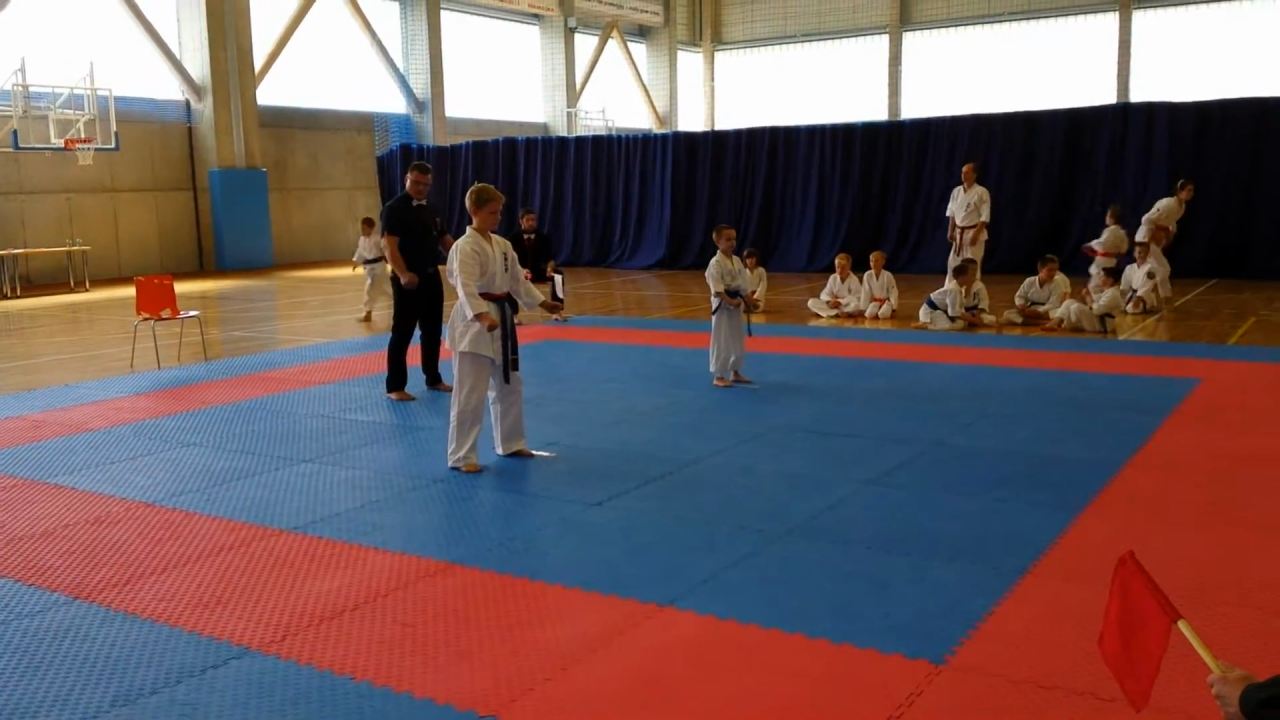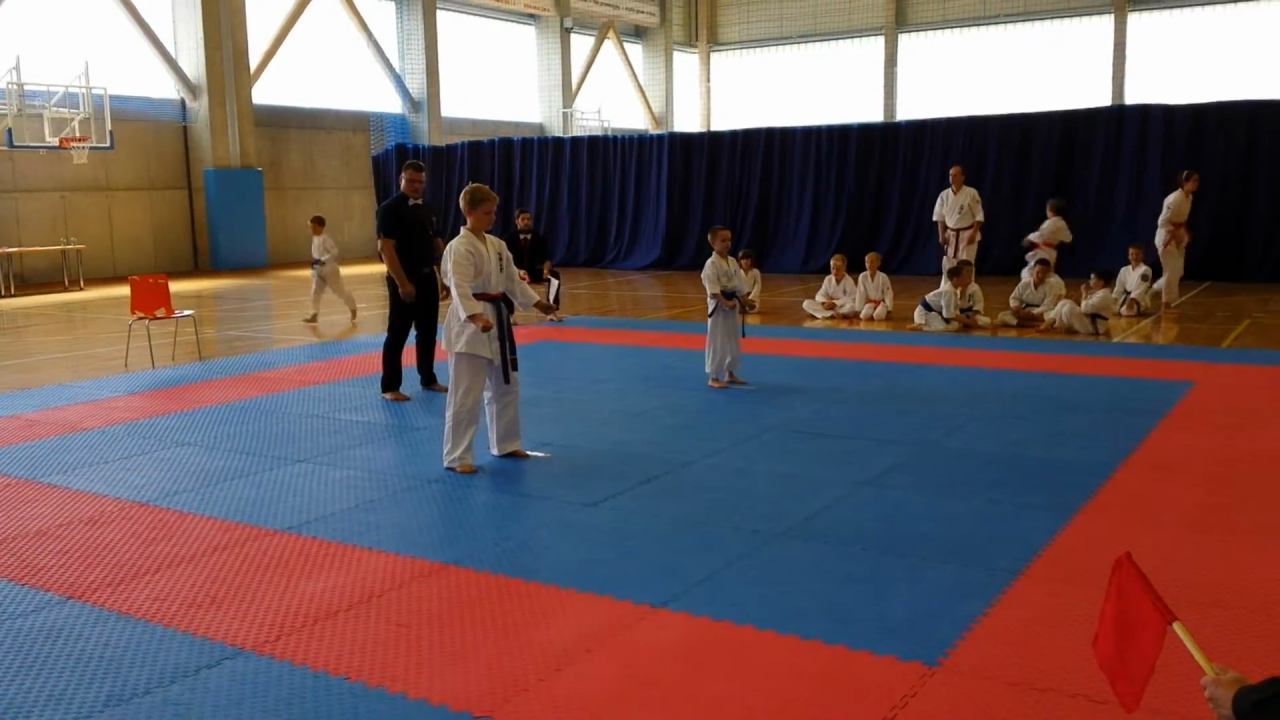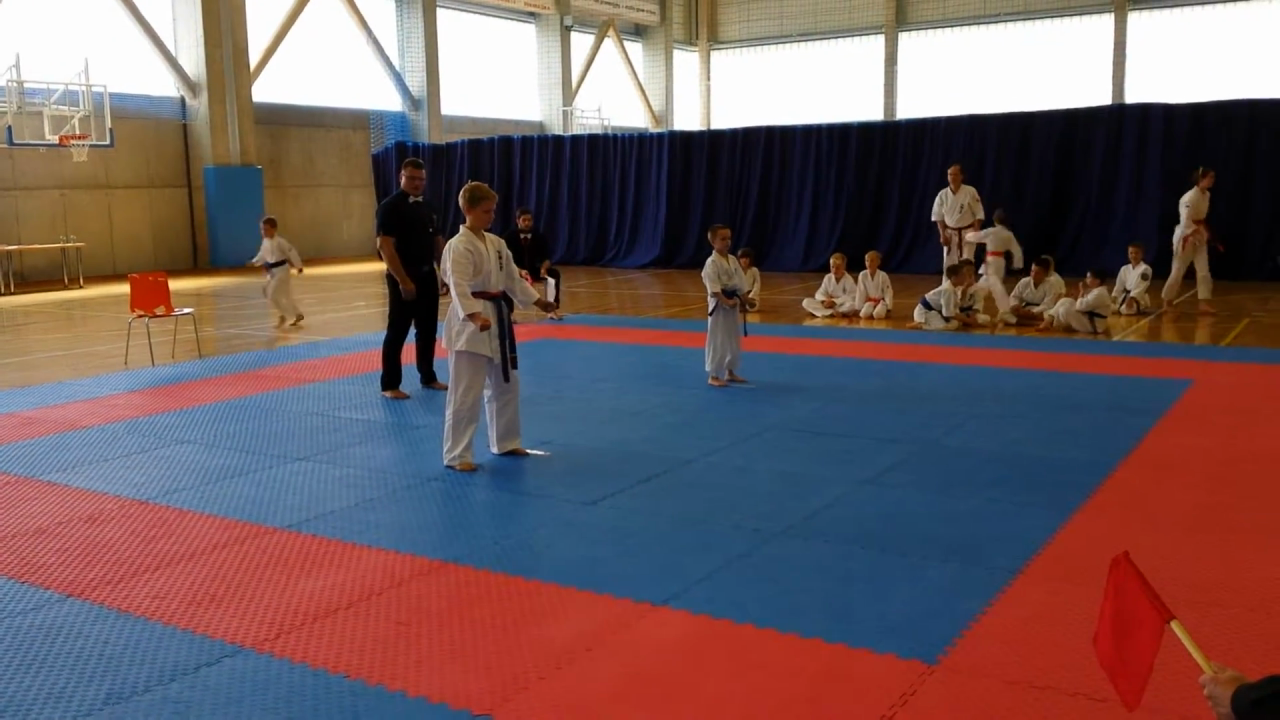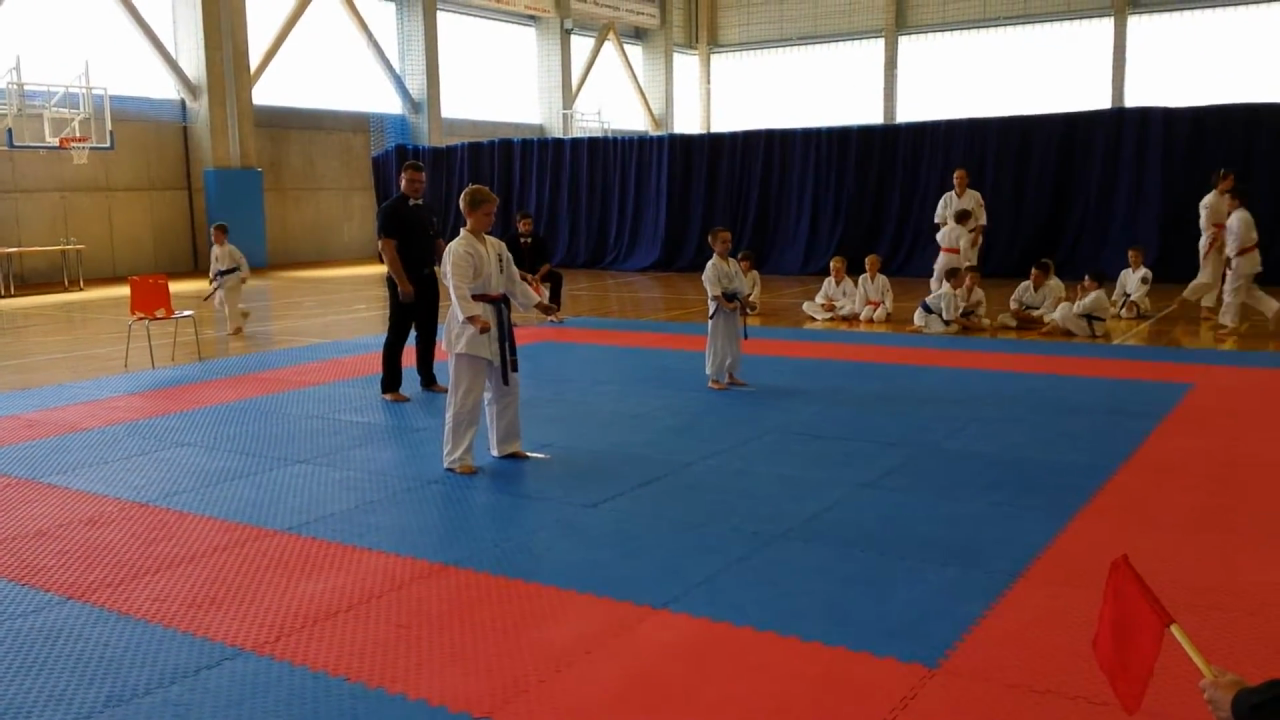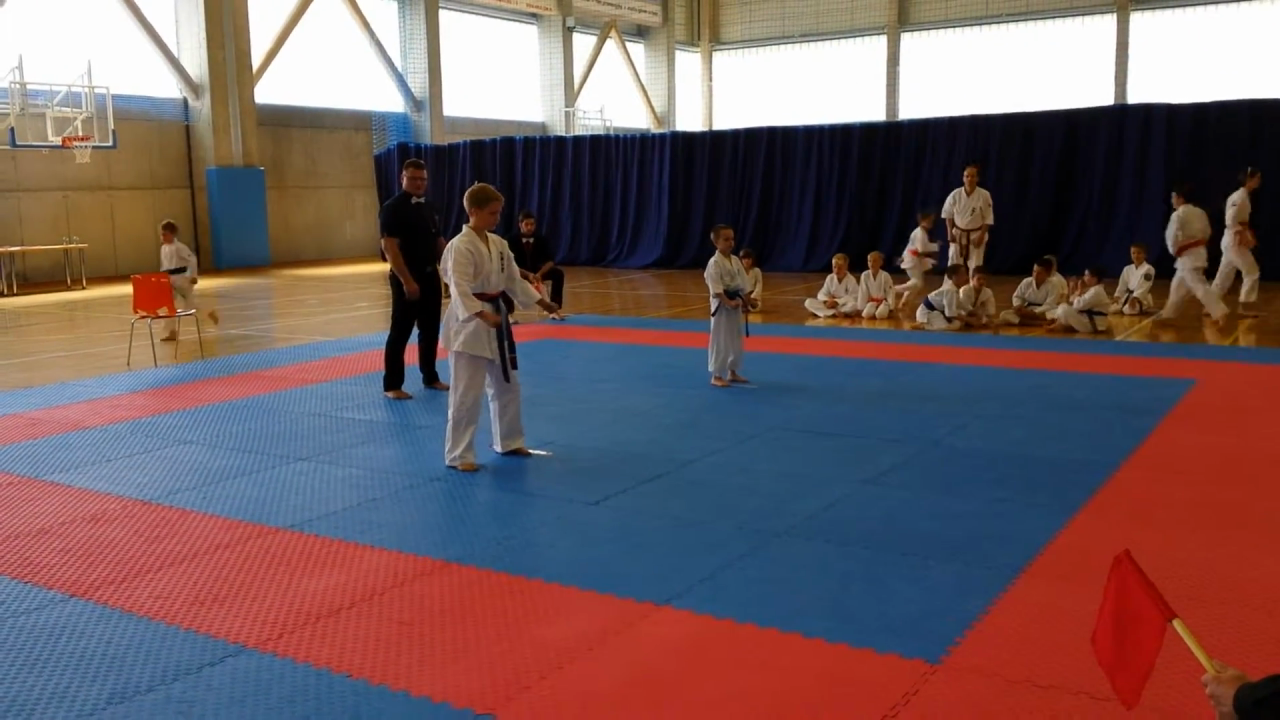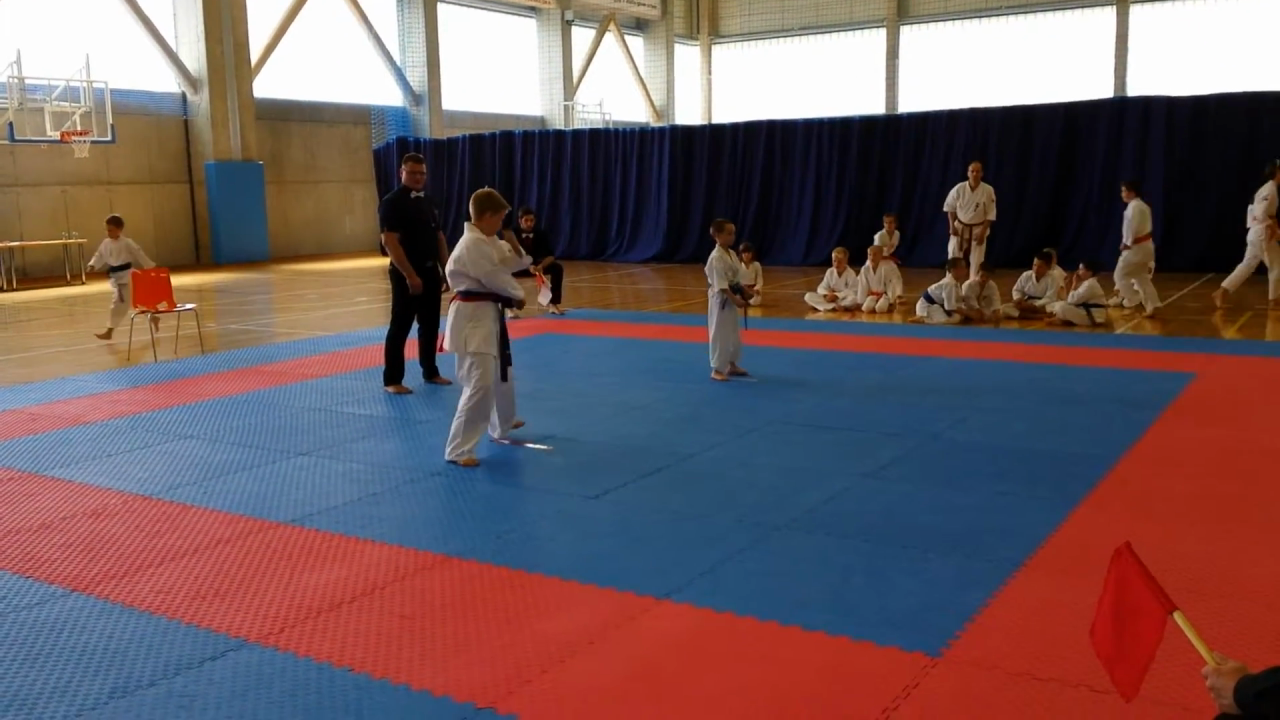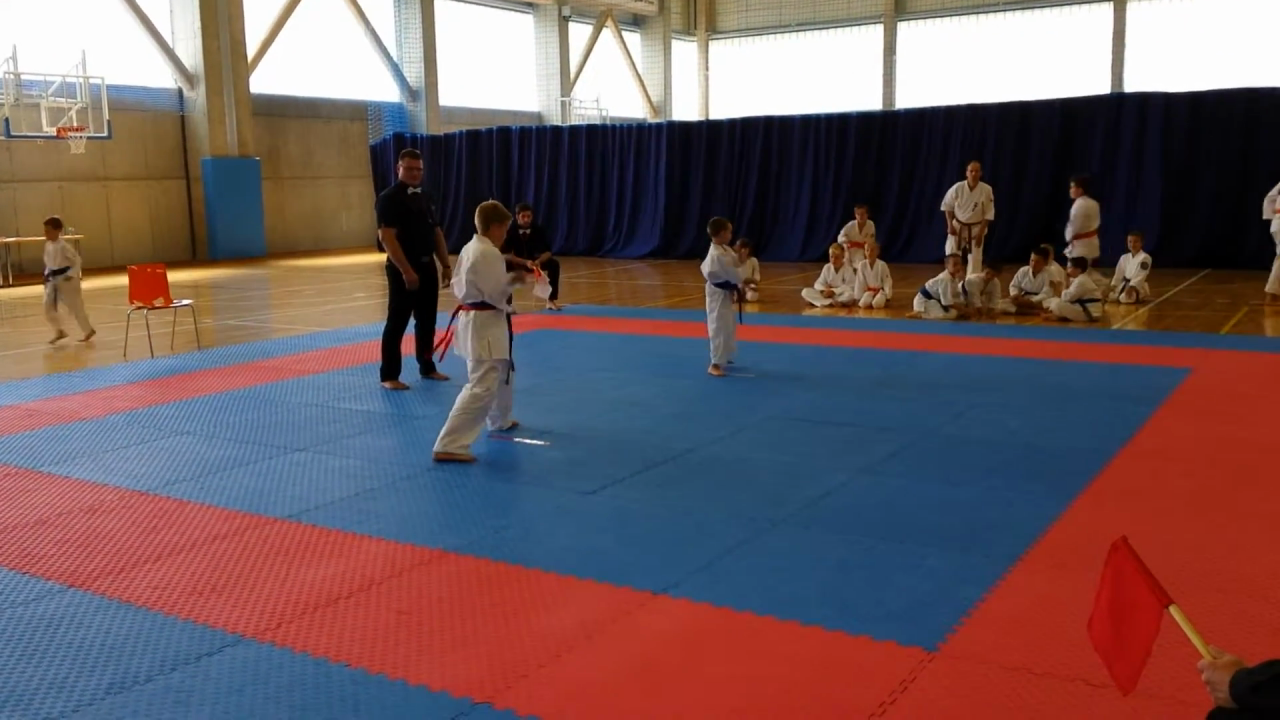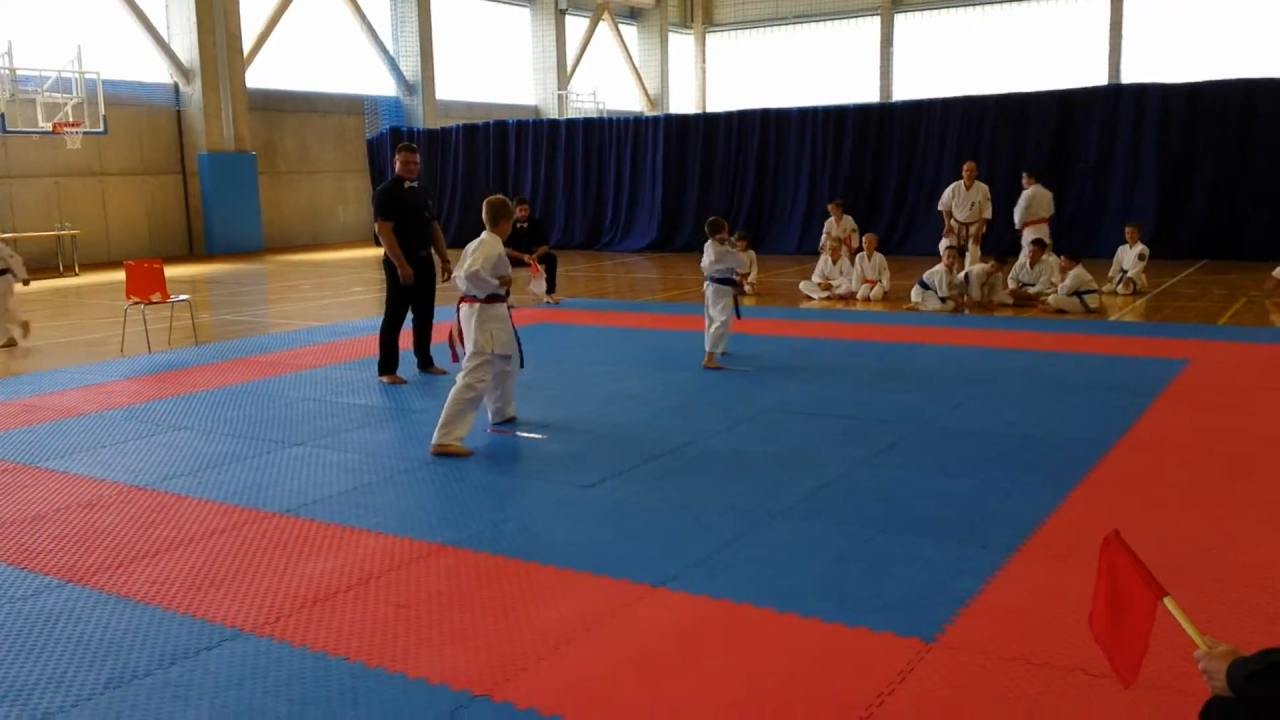
dt=0.2s
person 1, frame 1
left shoulder: (502, 245)
right shoulder: (465, 247)
left elbow: (518, 281)
right elbow: (466, 287)
left wrist: (542, 303)
right wrist: (482, 316)
left hip: (501, 319)
right hip: (474, 323)
left knee: (509, 386)
right knee: (470, 393)
left ankle: (510, 443)
right ankle: (461, 456)
person 1, frame 2
left shoulder: (497, 245)
right shoulder: (460, 248)
left elbow: (512, 281)
right elbow: (460, 288)
left wrist: (538, 303)
right wrist: (476, 318)
left hip: (497, 320)
right hip: (469, 324)
left knee: (506, 387)
right knee: (466, 393)
left ankle: (505, 443)
right ankle: (457, 457)
person 1, frame 3
left shoulder: (496, 243)
right shoulder: (459, 246)
left elbow: (512, 279)
right elbow: (459, 287)
left wrist: (537, 301)
right wrist: (474, 316)
left hip: (497, 319)
right hip: (469, 324)
left knee: (506, 385)
right knee: (466, 392)
left ankle: (505, 442)
right ankle: (457, 455)
person 1, frame 4
left shoulder: (497, 246)
right shoulder: (459, 249)
left elbow: (513, 281)
right elbow: (459, 290)
left wrist: (538, 303)
right wrist: (474, 318)
left hip: (498, 322)
right hip: (470, 327)
left knee: (506, 388)
right knee: (467, 395)
left ankle: (505, 445)
right ankle: (457, 458)
person 1, frame 5
left shoulder: (498, 244)
right shoulder: (461, 246)
left elbow: (512, 279)
right elbow: (460, 286)
left wrist: (538, 299)
right wrist: (481, 313)
left hip: (496, 320)
right hip: (470, 323)
left knee: (506, 385)
right knee: (466, 390)
left ankle: (509, 441)
right ankle: (458, 455)
person 1, frame 6
left shoulder: (486, 240)
right shoulder: (476, 243)
left elbow: (516, 264)
right elbow: (498, 279)
left wrist: (517, 251)
right wrist: (517, 296)
left hip: (486, 316)
right hip: (472, 318)
left knee: (502, 377)
right knee: (479, 386)
left ankle: (503, 425)
right ankle: (458, 450)
person 1, frame 7
left shoulder: (471, 249)
right shoulder: (488, 252)
right elbow: (494, 291)
left wrist: (511, 278)
right wrist: (506, 296)
left hip: (475, 318)
right hip: (484, 324)
left knee: (502, 374)
right knee: (481, 388)
left ankle: (500, 420)
right ankle: (448, 446)
person 1, frame 8
left shoulder: (475, 244)
right shoulder: (493, 246)
left elbow: (460, 278)
right elbow: (472, 274)
left wrist: (496, 283)
right wrist: (496, 284)
left hip: (477, 312)
right hip: (487, 315)
left knee: (504, 364)
right knee: (473, 379)
left ankle: (502, 412)
right ankle: (445, 440)
person 2, frame 1
left shoulder: (431, 210)
right shoulder: (394, 209)
left elbow: (444, 239)
right elbow: (389, 245)
right wrist: (403, 274)
left hip: (432, 277)
right hip: (408, 279)
left knee: (432, 330)
right knee: (402, 333)
left ankle: (433, 378)
right ankle: (395, 386)
person 2, frame 2
left shoulder: (426, 209)
right shoulder: (390, 209)
left elbow: (436, 243)
right elbow: (385, 249)
right wrist: (402, 283)
left hip: (427, 277)
right hip: (404, 280)
left knee: (428, 331)
right knee: (398, 333)
left ankle: (428, 379)
right ankle: (390, 387)
person 2, frame 3
left shoulder: (427, 207)
right shoulder: (390, 206)
left elbow: (436, 241)
right elbow: (385, 247)
right wrist: (403, 280)
left hip: (427, 275)
right hip: (404, 278)
left knee: (428, 329)
right knee: (398, 331)
left ankle: (428, 377)
right ankle: (390, 385)
person 2, frame 4
left shoulder: (427, 209)
right shoulder: (391, 209)
left elbow: (437, 243)
right elbow: (386, 249)
right wrist: (402, 282)
left hip: (428, 278)
right hip: (404, 281)
left knee: (428, 332)
right knee: (398, 334)
left ankle: (428, 379)
right ankle: (389, 387)
person 2, frame 5
left shoulder: (428, 207)
right shoulder: (393, 208)
left elbow: (439, 242)
right elbow: (389, 248)
right wrist: (407, 281)
left hip: (430, 276)
right hip: (406, 279)
left knee: (430, 329)
right knee: (401, 332)
left ankle: (430, 377)
right ankle: (392, 385)
person 2, frame 6
left shoulder: (428, 202)
right shoulder: (392, 202)
left elbow: (439, 237)
right elbow: (389, 242)
left wrist: (446, 268)
right wrist: (410, 275)
left hip: (430, 271)
right hip: (406, 274)
left knee: (430, 324)
right knee: (400, 326)
left ankle: (430, 372)
right ankle: (392, 379)
person 2, frame 7
left shoulder: (424, 197)
right shoulder: (389, 198)
left elbow: (436, 233)
right elbow: (386, 238)
left wrist: (445, 265)
right wrist: (406, 270)
left hip: (427, 267)
right hip: (403, 269)
left knee: (427, 320)
right knee: (397, 322)
left ankle: (427, 368)
right ankle: (389, 375)
person 2, frame 8
left shoulder: (421, 192)
right shoulder: (386, 192)
left elbow: (434, 227)
right elbow: (383, 232)
left wrist: (444, 259)
right wrist: (401, 265)
left hip: (424, 261)
right hip: (400, 263)
left knee: (424, 314)
right knee: (394, 317)
left ankle: (425, 362)
right ankle: (386, 370)
